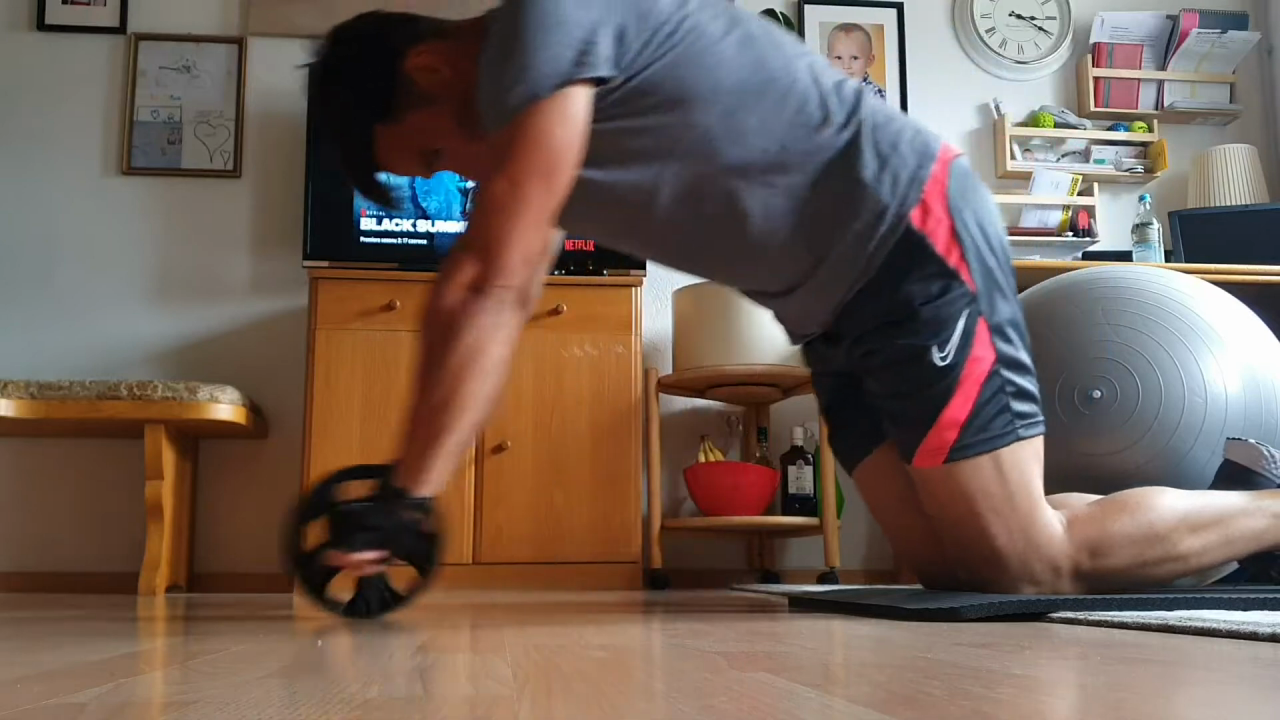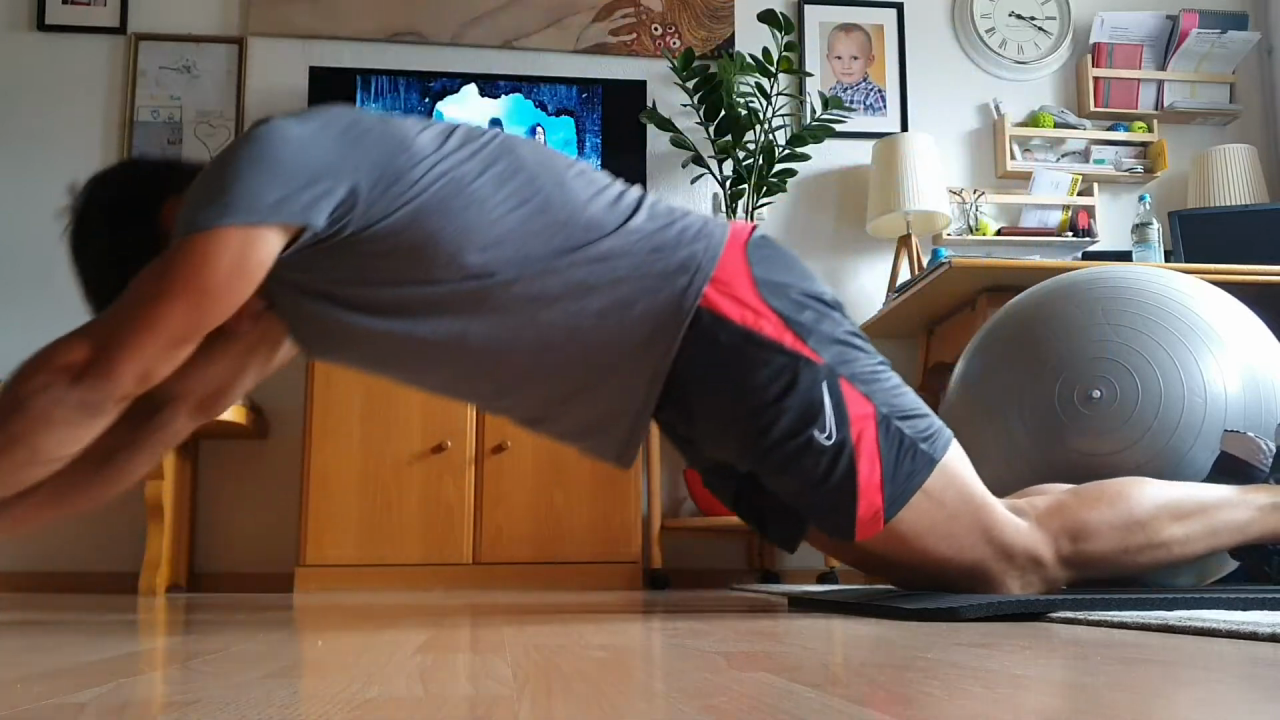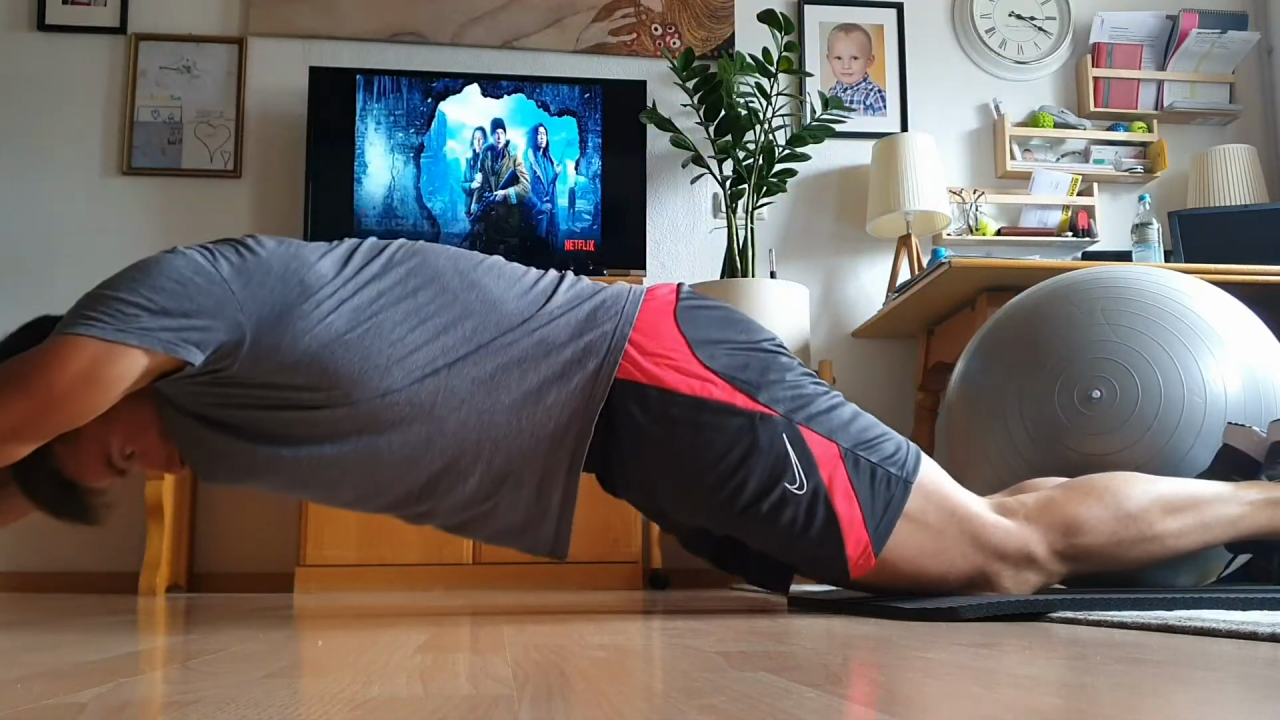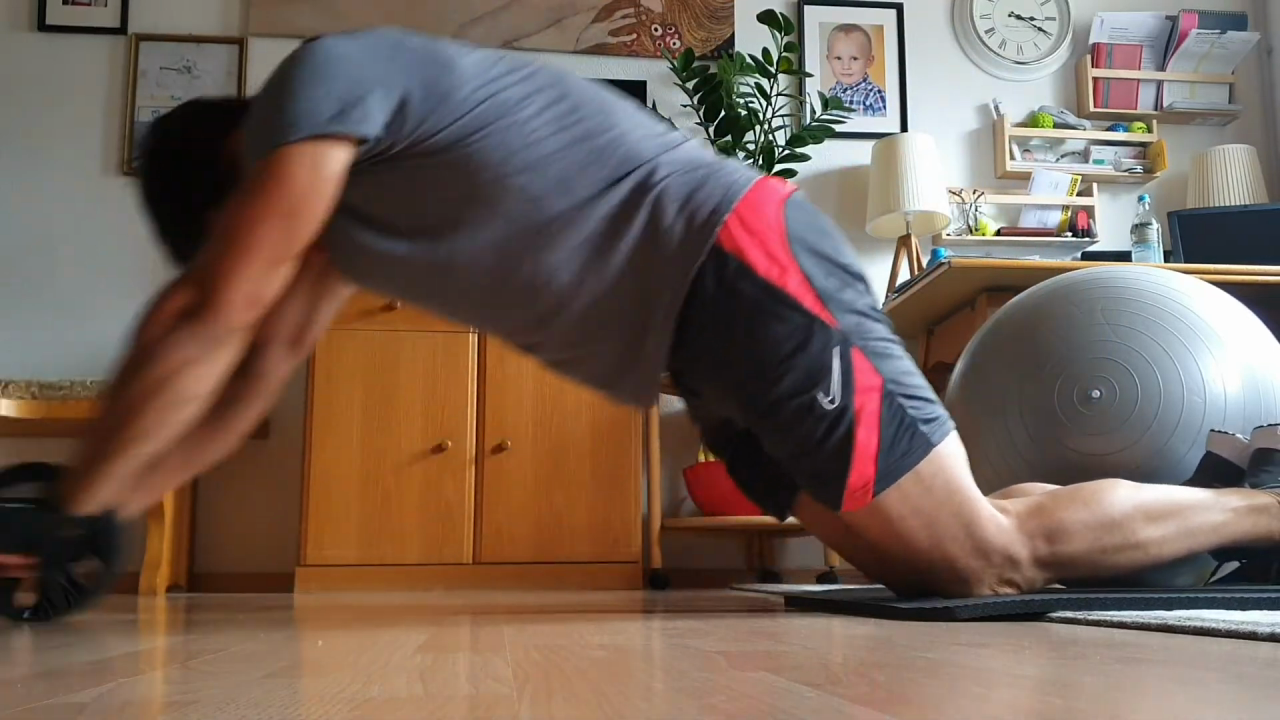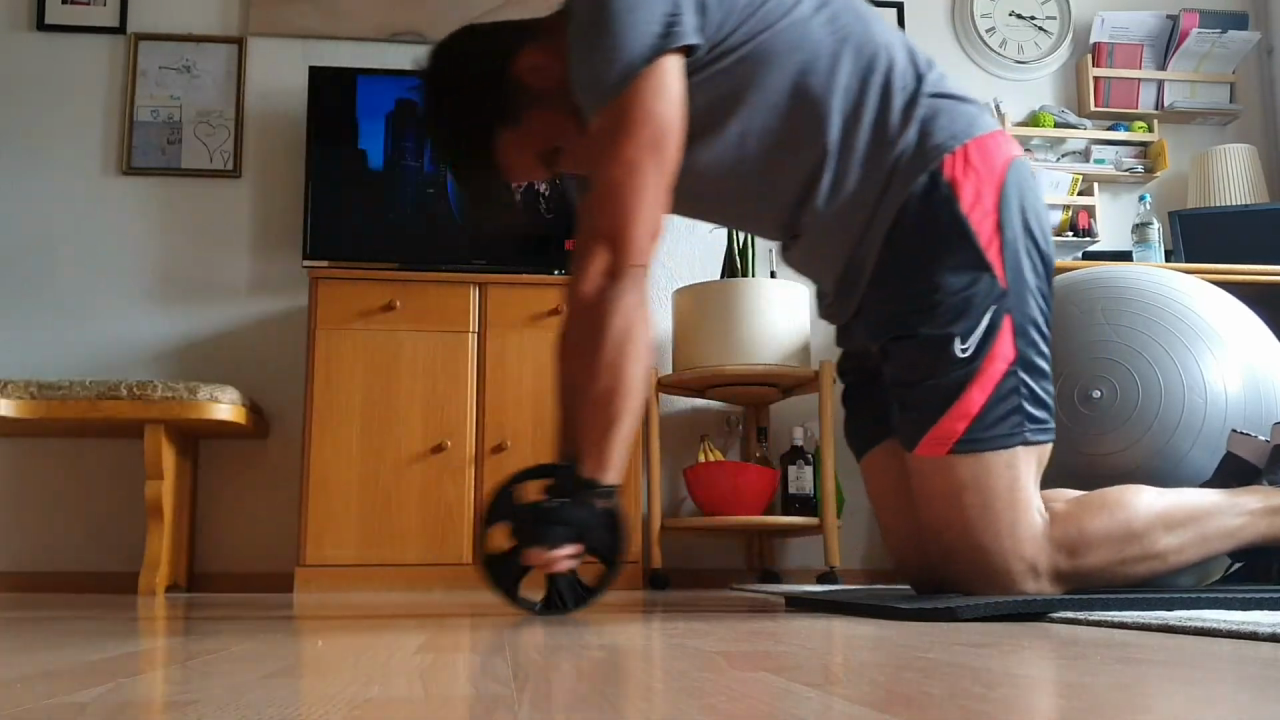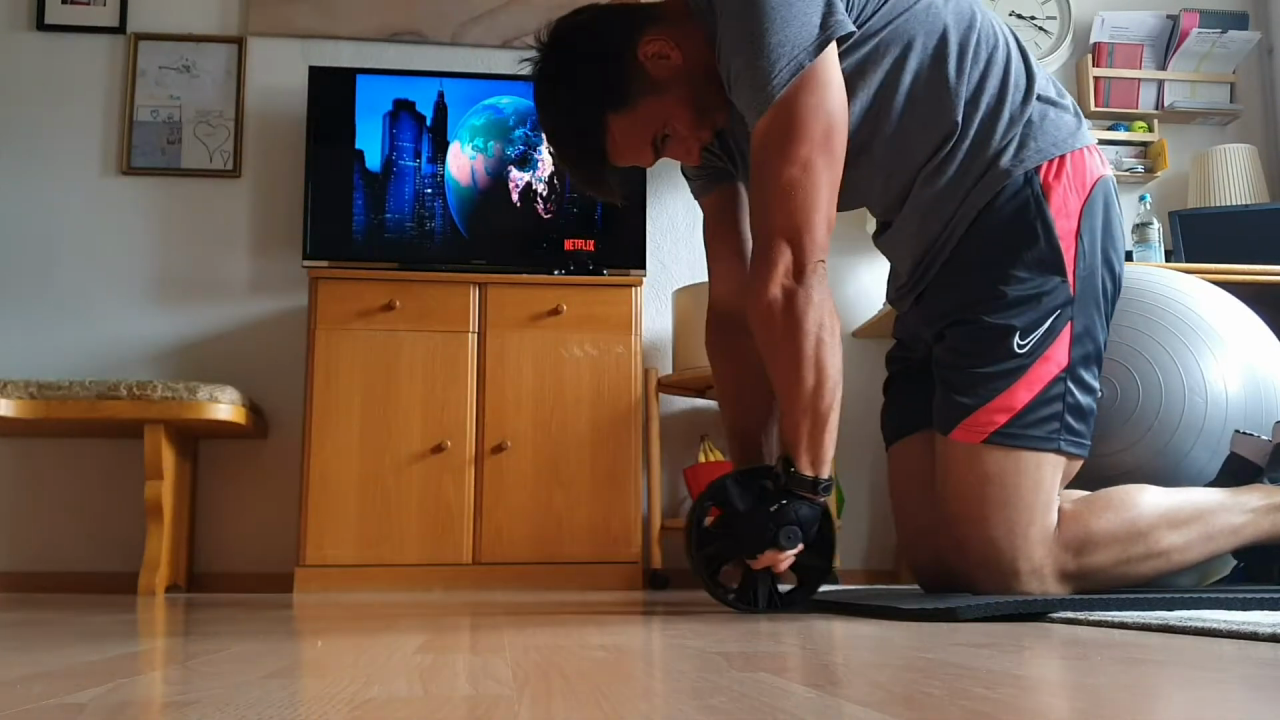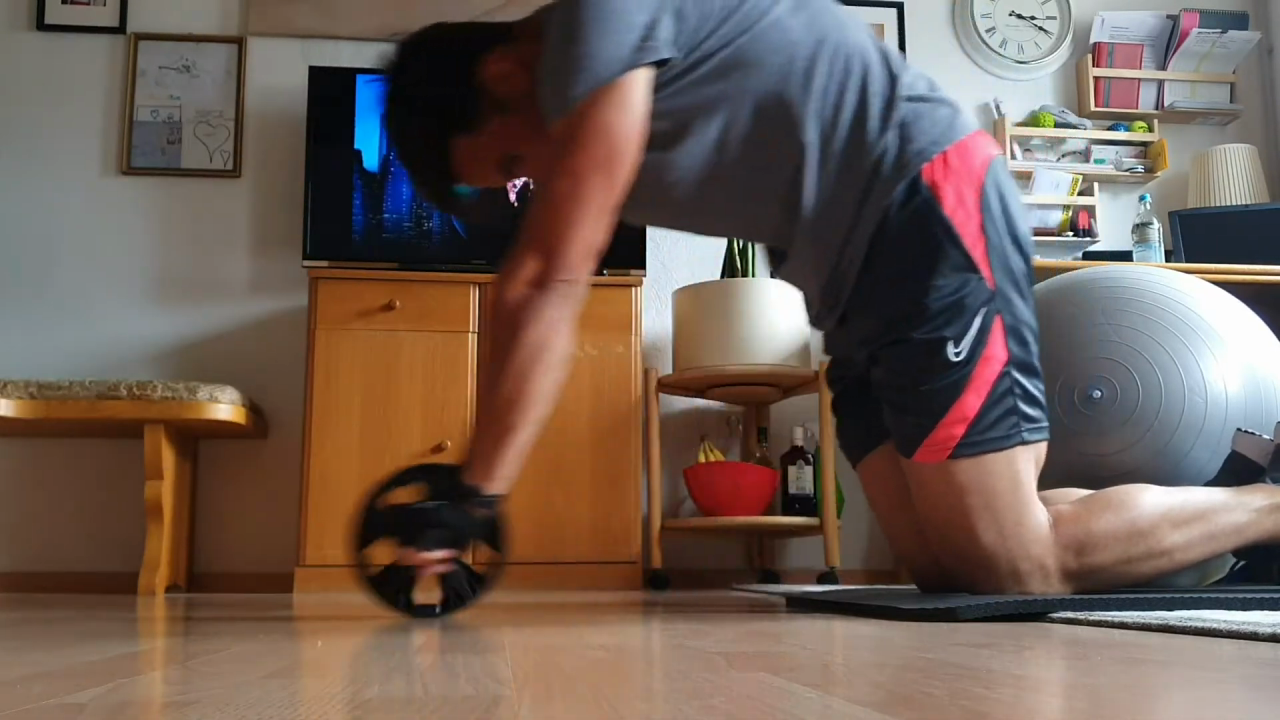
dt=0.7s
person 1, frame 1
right shoulder: (528, 120)
left elbow: (480, 285)
right elbow: (498, 314)
left wrist: (401, 504)
right wrist: (401, 500)
left hip: (911, 236)
right hip: (842, 298)
left knee: (1027, 565)
right knee: (955, 562)
person 1, frame 2
left shoulder: (277, 161)
right shoulder: (294, 263)
right elbow: (164, 419)
left hip: (732, 322)
right hip: (704, 362)
left knee: (1015, 553)
right knee: (982, 550)
person 1, frame 3
left shoulder: (176, 294)
right shoulder: (201, 380)
left hip: (660, 378)
right hip: (649, 414)
left knee: (1011, 551)
right knee: (992, 544)
person 1, frame 4
left shoulder: (328, 79)
right shoulder: (336, 196)
left elbow: (202, 316)
right elbow: (249, 380)
right wrist: (112, 501)
left hip: (746, 264)
right hip: (714, 314)
left knee: (989, 554)
right knee: (933, 560)
person 1, frame 5
right shoulder: (600, 118)
left elbow: (616, 278)
right elbow: (595, 305)
left hip: (955, 203)
right hip: (872, 264)
left knee: (1002, 566)
right knee: (931, 563)
person 1, frame 6
right shoulder: (711, 107)
left elbow: (792, 275)
right elbow: (734, 305)
left wrist: (805, 488)
left knee: (1008, 567)
right knee: (939, 563)
person 1, frame 7
right shoulder: (587, 118)
left elbow: (544, 286)
right elbow: (554, 307)
left wrist: (471, 500)
right wrist: (474, 494)
left hip: (934, 207)
right hip: (861, 272)
left knee: (1014, 564)
right knee: (943, 560)
